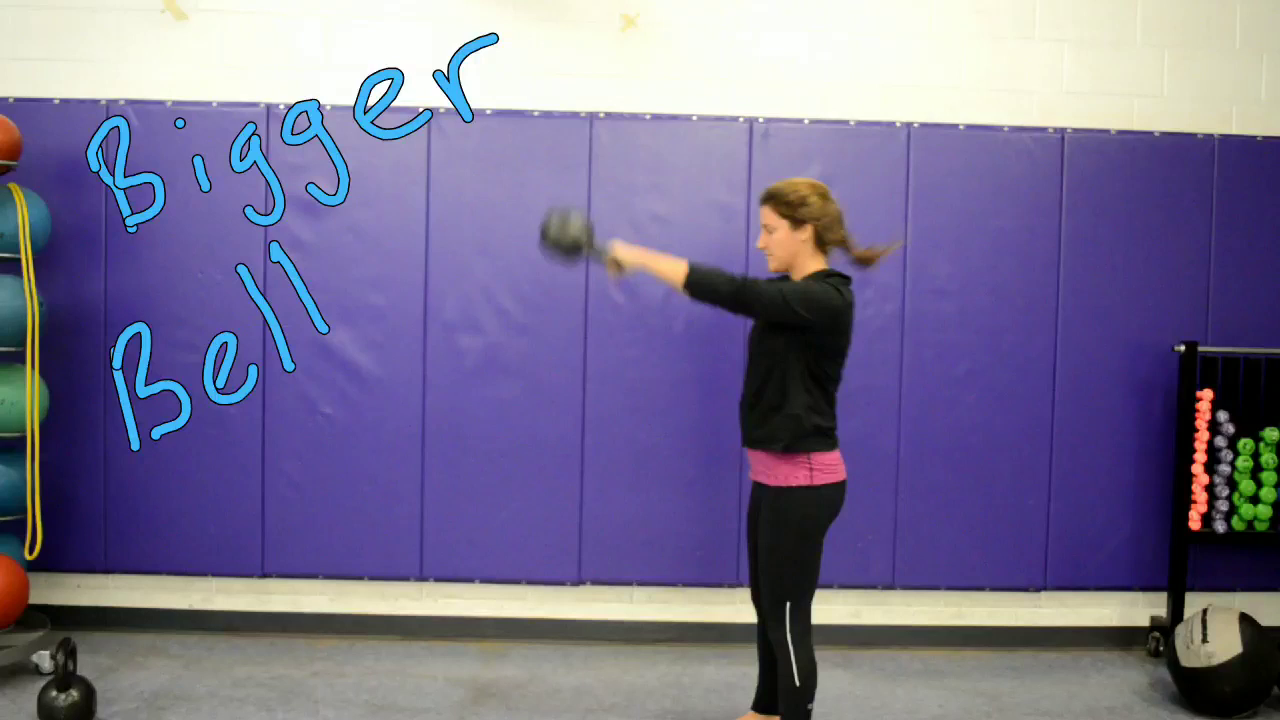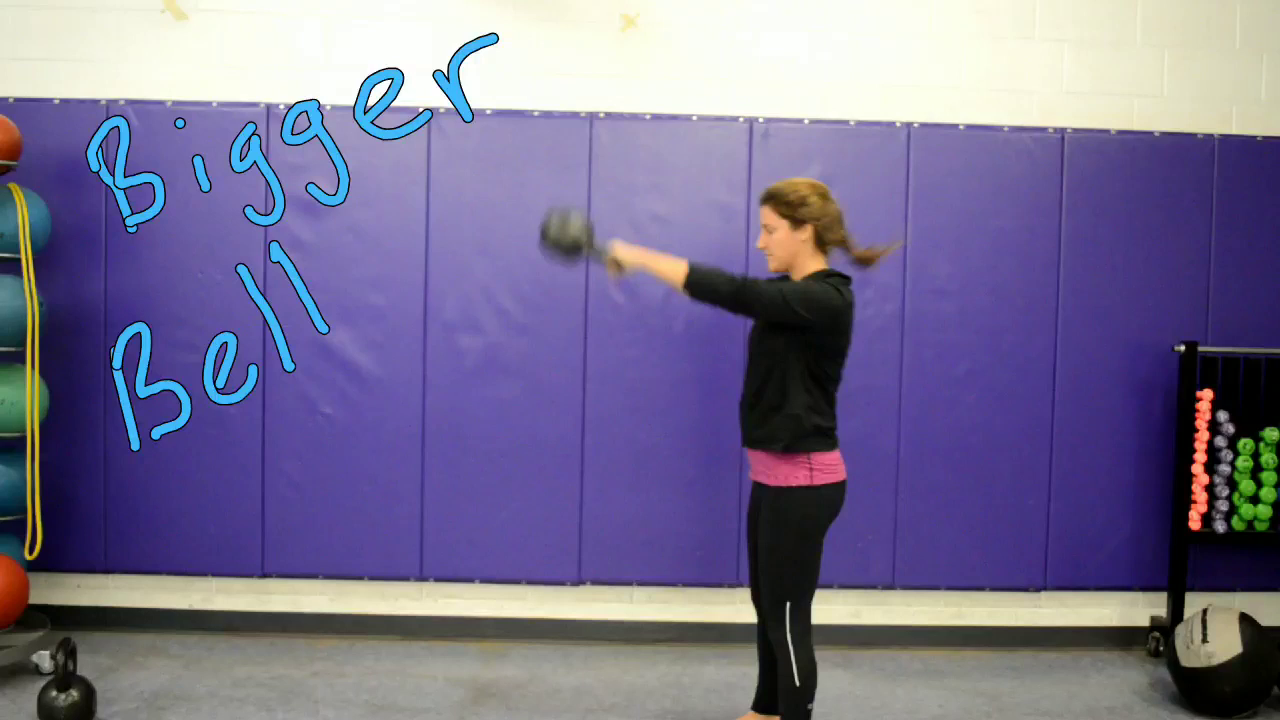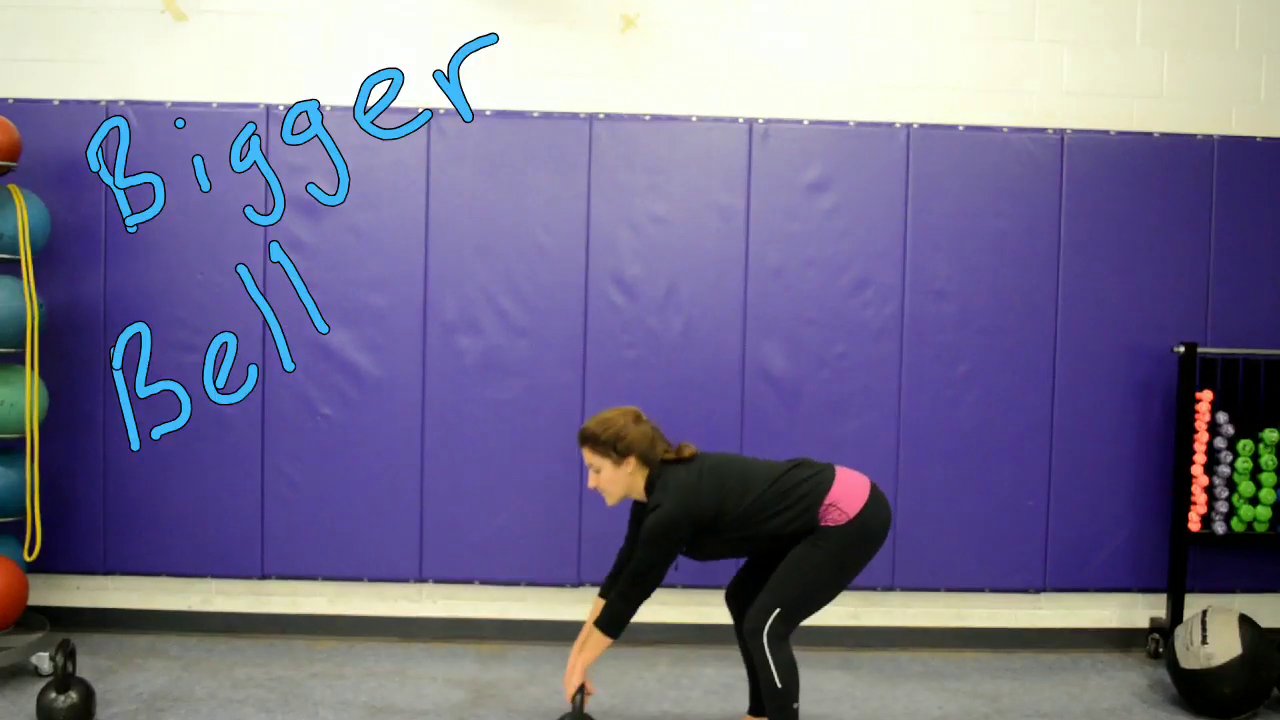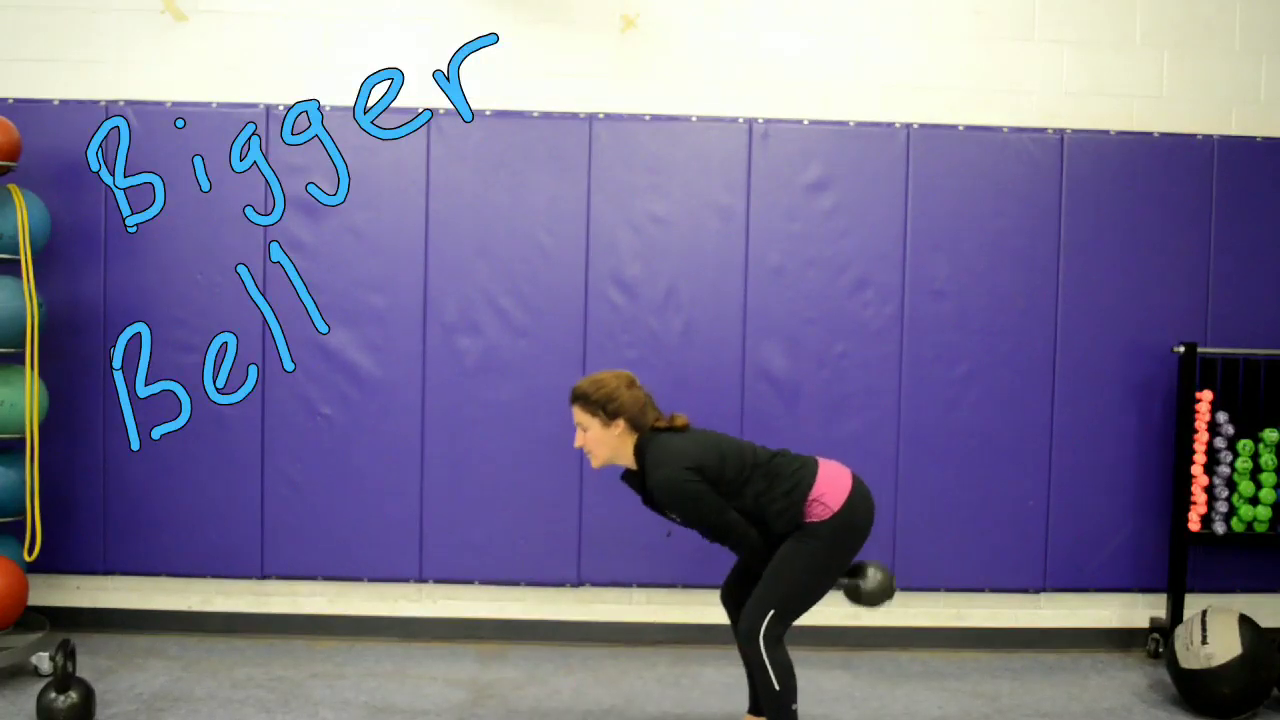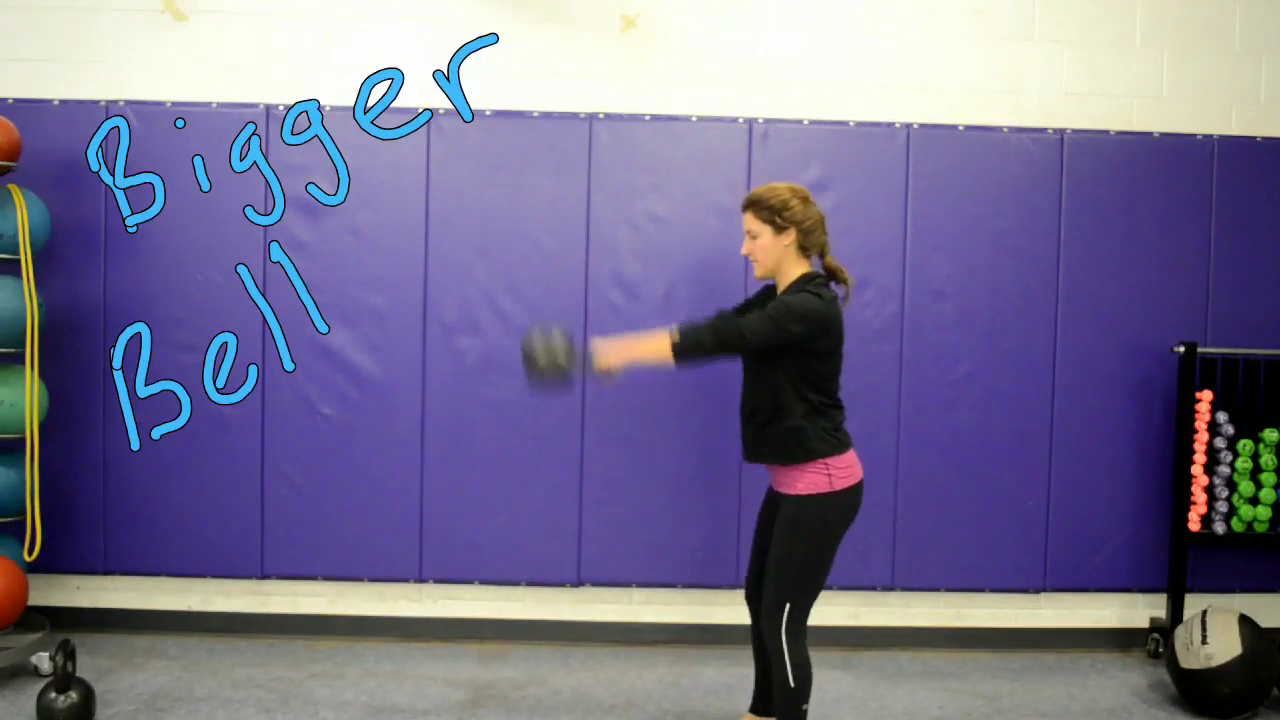
dt=1s
person 1, frame 1
left shoulder: (825, 300)
right shoulder: (788, 293)
left elbow: (734, 293)
right elbow: (740, 292)
left wrist: (641, 257)
right wrist: (641, 260)
left hip: (803, 482)
right hip: (774, 475)
left knee: (787, 617)
right knee: (767, 604)
person 1, frame 2
left shoulder: (826, 300)
right shoulder: (790, 293)
left elbow: (734, 293)
right elbow: (738, 292)
left wrist: (639, 256)
right wrist: (641, 259)
left hip: (803, 482)
right hip: (774, 476)
left knee: (786, 615)
right knee: (767, 605)
person 1, frame 3
left shoulder: (673, 505)
right shoulder: (659, 488)
left elbow: (632, 593)
right elbow: (622, 577)
left wrist: (581, 664)
right wrist: (578, 653)
left hip: (850, 516)
right hip: (823, 511)
left knee: (765, 626)
right knee: (742, 599)
person 1, frame 4
left shoulder: (669, 473)
right shoulder: (653, 460)
left elbow: (738, 535)
right elbow: (736, 527)
left wrist: (784, 583)
left hip: (835, 511)
right hip: (815, 505)
left knee: (758, 628)
right knee: (738, 597)
person 1, frame 5
left shoulder: (808, 309)
right shoulder: (779, 300)
left elbow: (718, 341)
right elbow: (716, 330)
left wrist: (622, 353)
right wrist: (622, 349)
left hip: (821, 486)
right hip: (792, 481)
left knee: (783, 617)
right knee: (761, 600)
